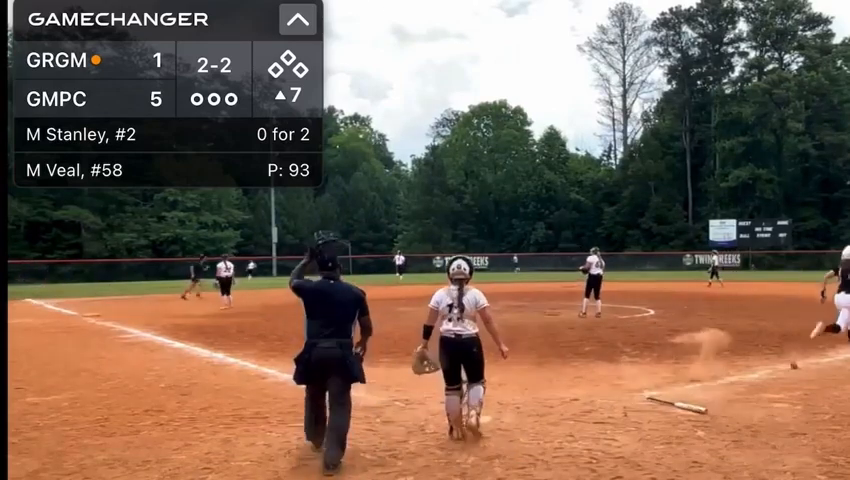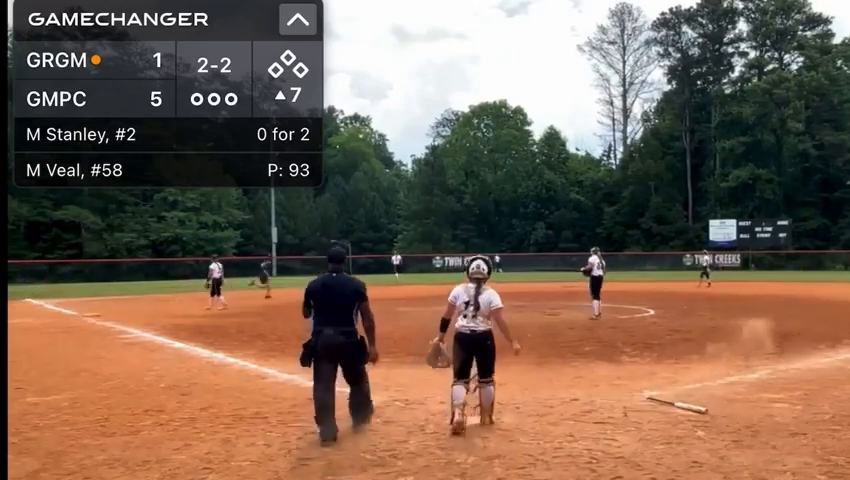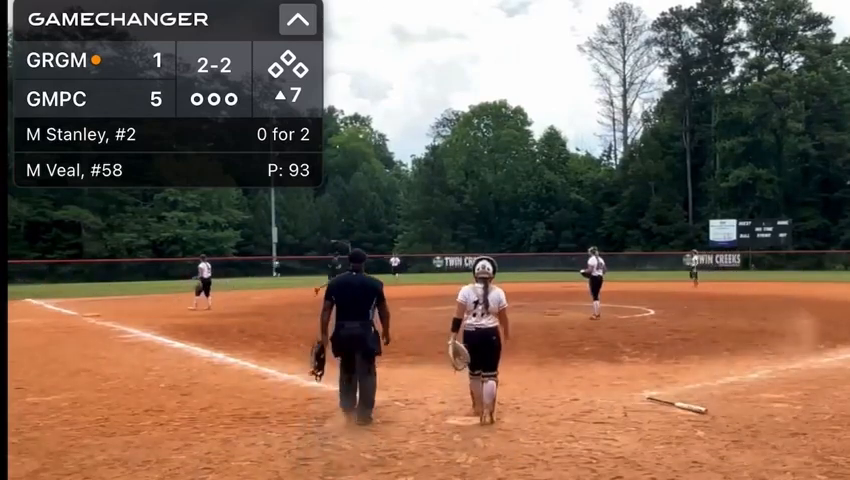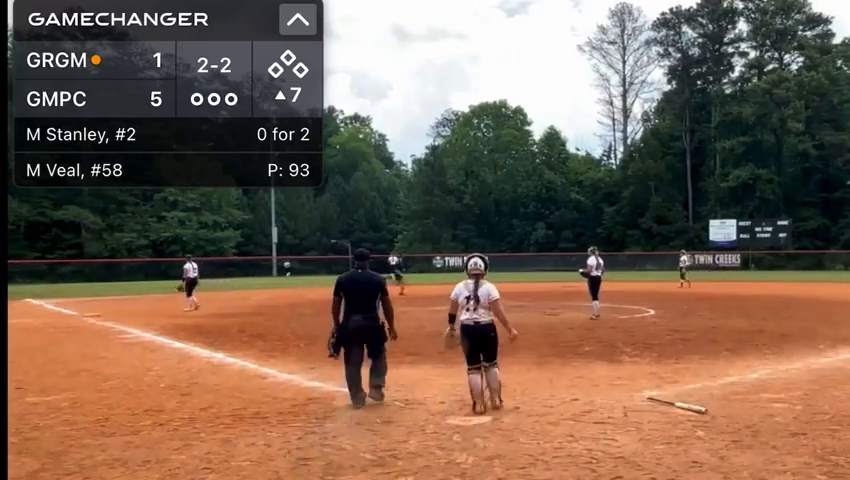
dt=0.5s
person 1, frame 1
left shoulder: (309, 289)
right shoulder: (355, 293)
left elbow: (293, 280)
right elbow: (367, 327)
left wrist: (307, 259)
right wrist: (363, 342)
left hip: (314, 353)
right hip: (342, 354)
left knee: (315, 398)
right knee: (339, 405)
left ankle: (316, 440)
right ankle: (332, 459)
person 1, frame 2
left shoulder: (313, 285)
right shoulder: (355, 285)
left elbow: (306, 314)
right elbow: (367, 315)
right wrist: (372, 345)
left hip: (321, 339)
right hip: (347, 339)
left knee: (323, 386)
right knee: (358, 379)
left ankle: (327, 432)
right ankle: (360, 417)
person 1, frame 3
left shoulder: (334, 283)
right shoulder: (374, 284)
left elbow: (326, 310)
right elbow: (384, 312)
left wrist: (324, 335)
right wrist: (386, 332)
left hip: (342, 332)
right hip: (364, 332)
left knee: (347, 370)
right knee: (366, 373)
left ankle: (348, 407)
right ankle: (363, 413)
person 1, frame 4
left shoulder: (342, 279)
right shoulder: (378, 279)
left elbow: (335, 305)
right elbow: (387, 305)
left wrist: (336, 325)
right wrist: (391, 326)
left hip: (350, 324)
right hip: (371, 323)
left knee: (352, 362)
right knee: (378, 355)
left ankle: (357, 398)
right ankle: (376, 387)
person 2, frame 1
left shoulder: (440, 294)
right shoulder: (475, 294)
left elbow: (429, 322)
right elbow: (488, 322)
left wrist: (424, 343)
right wrist: (500, 345)
left hip: (448, 343)
right hip: (470, 343)
left knee: (452, 387)
right knee: (476, 381)
left ankle: (456, 428)
right ankle: (473, 416)
person 2, frame 2
left shoulder: (458, 290)
right shoulder: (491, 294)
left elbow: (446, 316)
right elbow: (500, 322)
left wrist: (440, 336)
right wrist: (513, 342)
left hip: (462, 338)
right hip: (484, 338)
left knee: (460, 378)
right knee: (486, 379)
left ankle: (458, 415)
right ankle: (486, 417)
person 2, frame 3
left shoulder: (466, 291)
right shoulder: (498, 292)
left elbow: (458, 316)
right elbow: (503, 318)
left wrist: (453, 338)
right wrist: (506, 333)
left hip: (470, 335)
right hip: (490, 335)
left knee: (474, 373)
right knee: (490, 374)
left ankle: (479, 406)
right ankle: (487, 413)
person 2, frame 4
left shoulder: (459, 287)
right shoulder: (489, 287)
left elbow: (452, 312)
right elbow: (498, 311)
left wrist: (451, 327)
right wrist: (510, 329)
left hip: (467, 330)
right hip: (486, 329)
left knee: (473, 367)
right knee: (491, 364)
left ankle: (478, 403)
right ankle: (495, 399)
